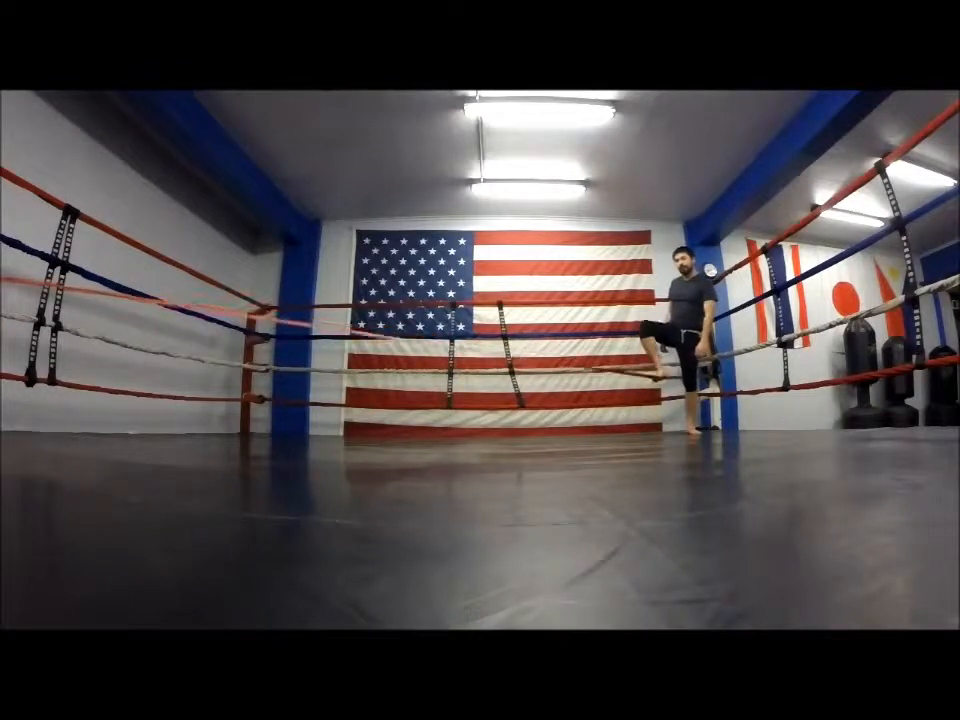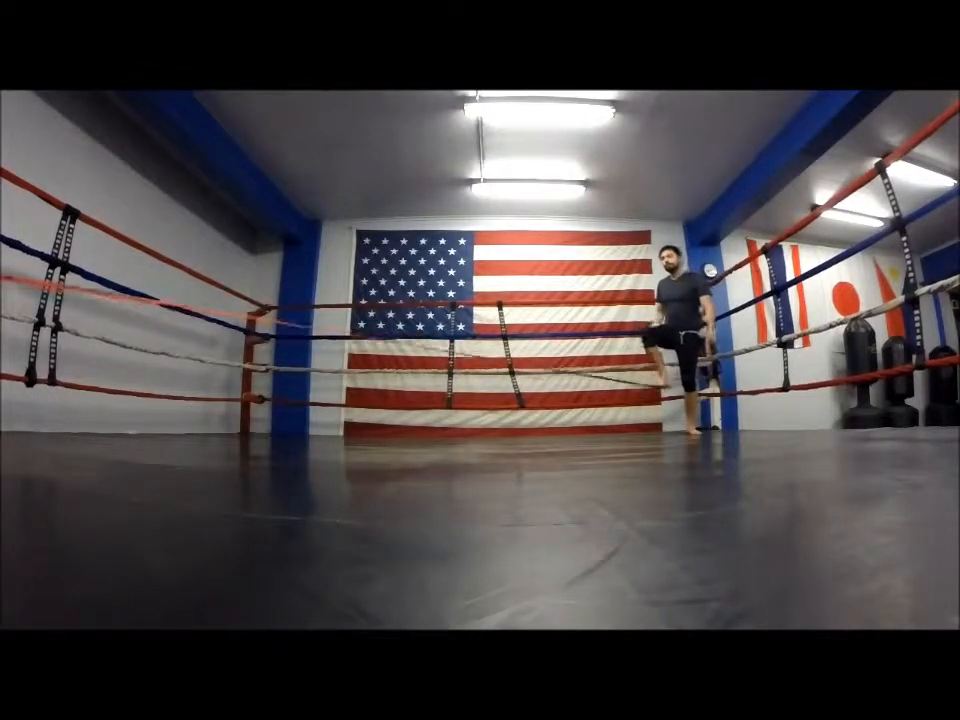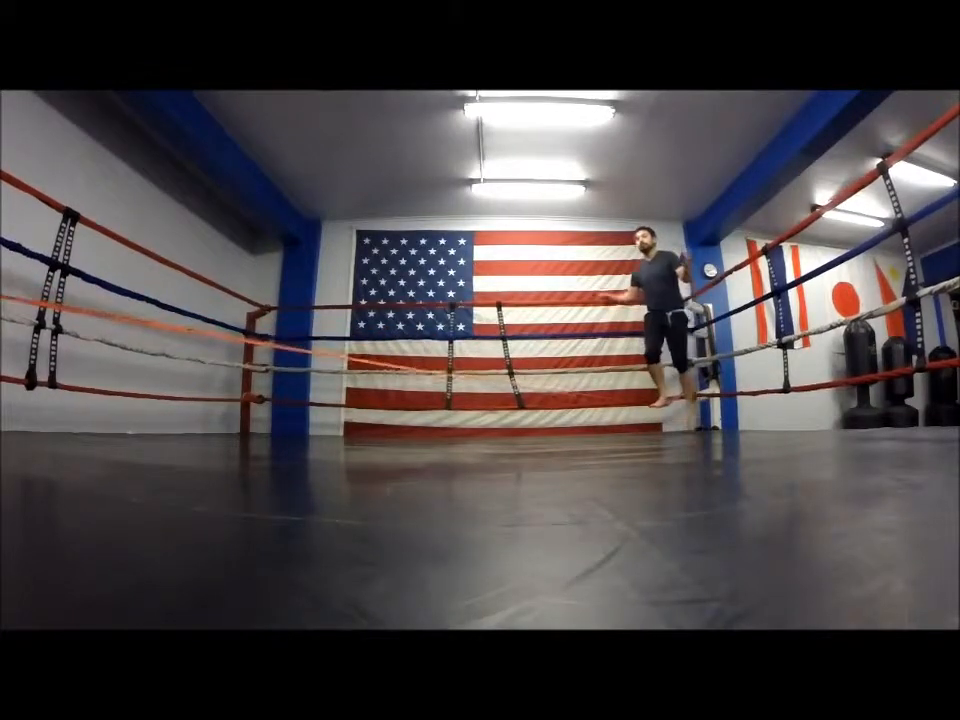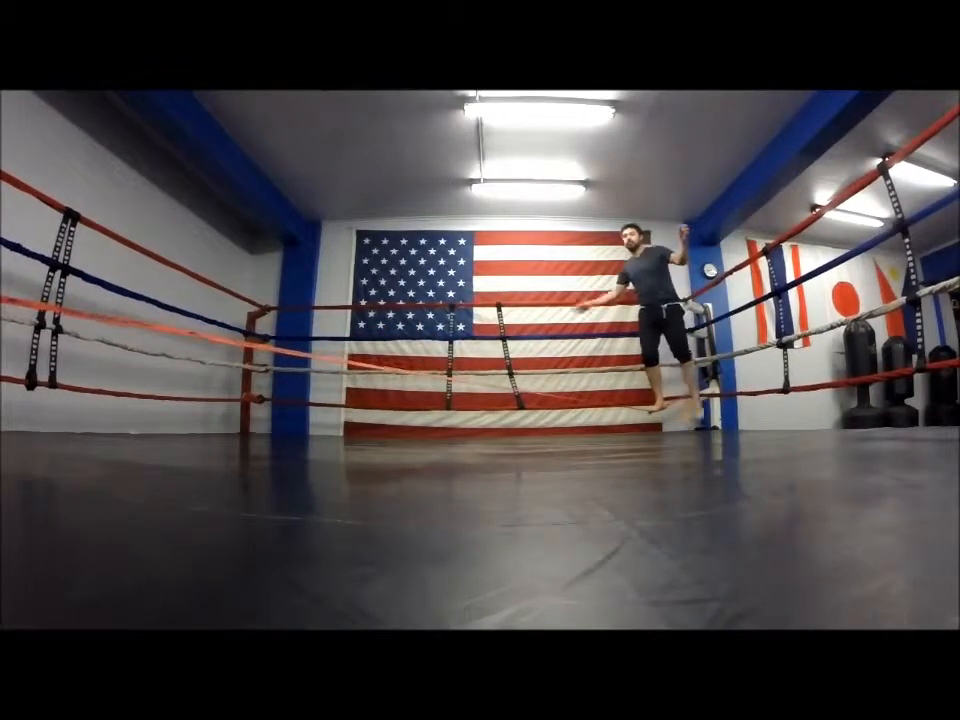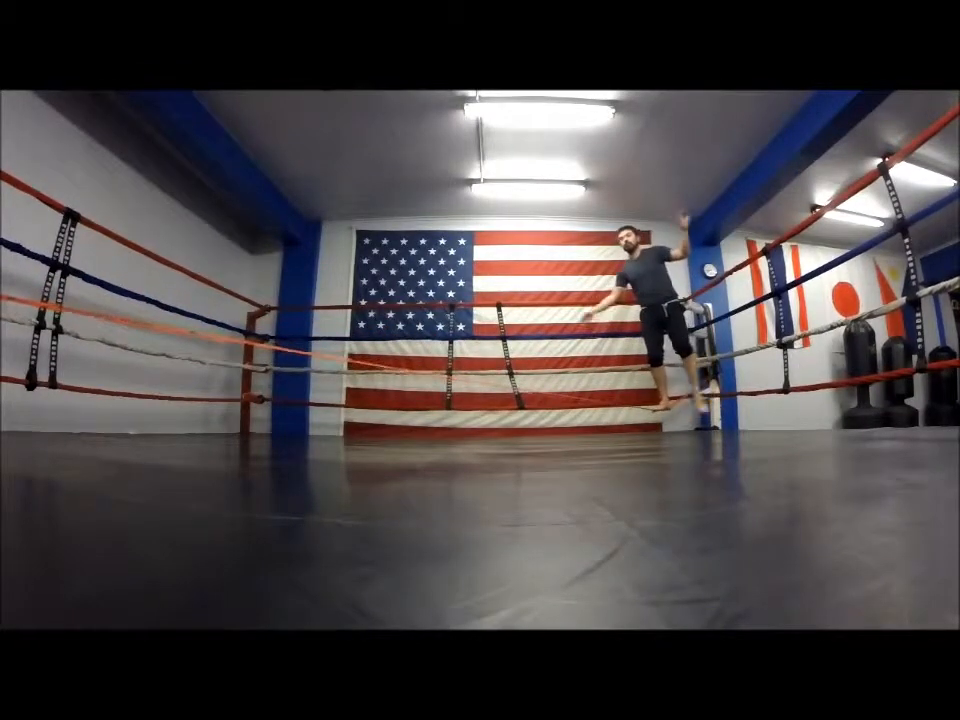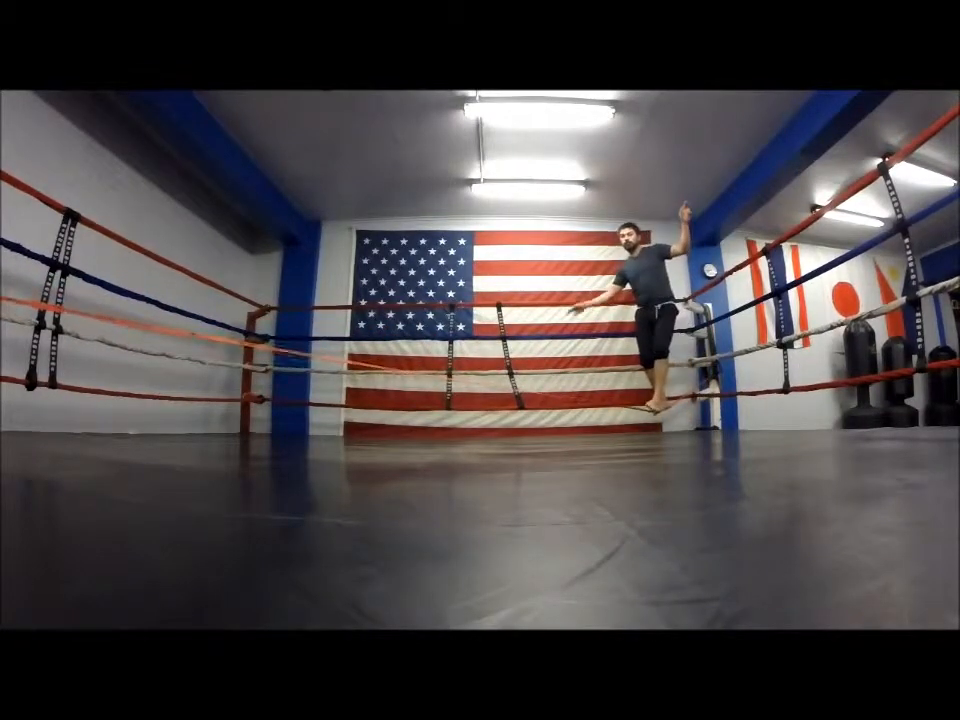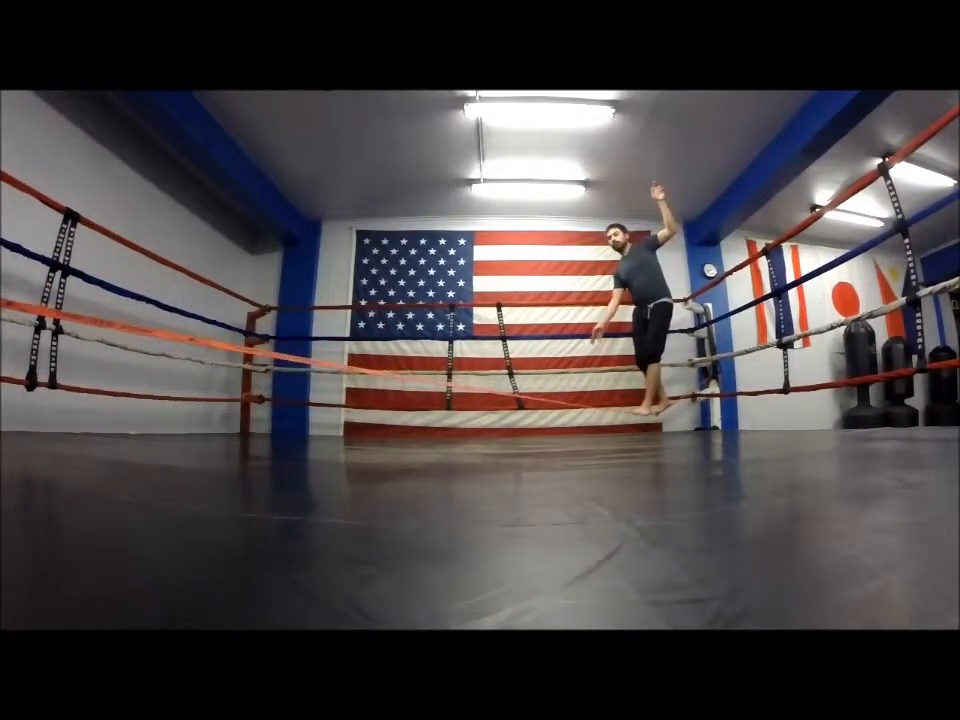
dt=0.5s
person 1, frame 1
left shoulder: (704, 283)
right shoulder: (675, 283)
left elbow: (709, 313)
left wrist: (704, 340)
right wrist: (664, 336)
left hip: (691, 335)
right hip: (673, 330)
left knee: (690, 381)
right knee: (645, 327)
left ankle: (691, 425)
right ankle: (659, 368)
person 1, frame 2
left shoulder: (694, 279)
right shoulder: (662, 284)
left elbow: (707, 306)
left wrist: (710, 327)
right wrist: (652, 330)
left hip: (689, 334)
right hip: (669, 330)
left knee: (689, 380)
right knee: (650, 335)
left ankle: (691, 425)
right ankle: (663, 377)
person 1, frame 3
left shoulder: (669, 257)
right shoulder: (639, 269)
left elbow: (686, 278)
right elbow: (631, 296)
left wrist: (686, 268)
right wrist: (611, 297)
left hip: (675, 314)
right hip: (654, 315)
left knee: (680, 361)
right knee: (651, 355)
left ankle: (691, 406)
right ankle: (663, 395)
person 1, frame 4
left shoulder: (657, 252)
right shoulder: (626, 268)
left elbow: (681, 260)
right elbow: (615, 293)
left wrist: (684, 241)
right wrist: (591, 302)
left hip: (669, 308)
right hip: (647, 312)
left knee: (682, 352)
right knee: (649, 356)
left ankle: (694, 399)
right ankle: (660, 400)
person 1, frame 5
left shoulder: (654, 252)
right shoulder: (626, 270)
left elbow: (682, 254)
right elbow: (614, 296)
left wrist: (684, 231)
right wrist: (594, 310)
left hip: (671, 307)
right hip: (649, 313)
left knee: (683, 346)
right knee: (654, 356)
left ankle: (696, 393)
right ankle: (665, 399)
person 1, frame 6
left shoulder: (655, 251)
right shoulder: (625, 268)
left elbow: (682, 249)
right elbow: (609, 293)
left wrist: (684, 223)
right wrist: (587, 304)
left hip: (665, 308)
right hip: (644, 312)
left knee: (660, 349)
right knee: (646, 357)
left ankle: (656, 397)
right ankle: (662, 400)
person 1, frame 7
left shoulder: (645, 247)
right shoulder: (620, 270)
left elbow: (671, 230)
right elbow: (615, 299)
left wrist: (660, 202)
right wrist: (602, 323)
left hip: (660, 306)
right hip: (641, 311)
left knee: (652, 354)
right knee: (641, 358)
left ankle: (647, 404)
right ankle: (663, 399)
